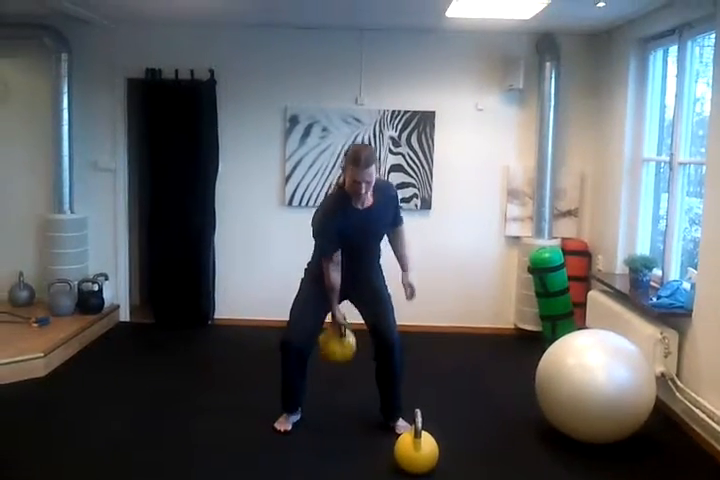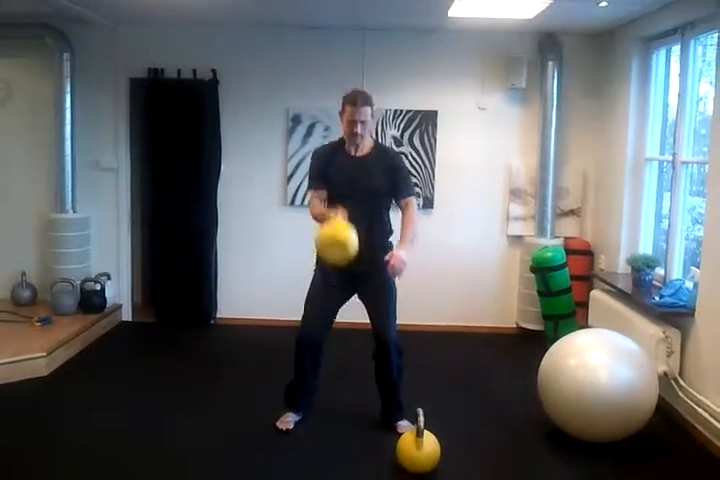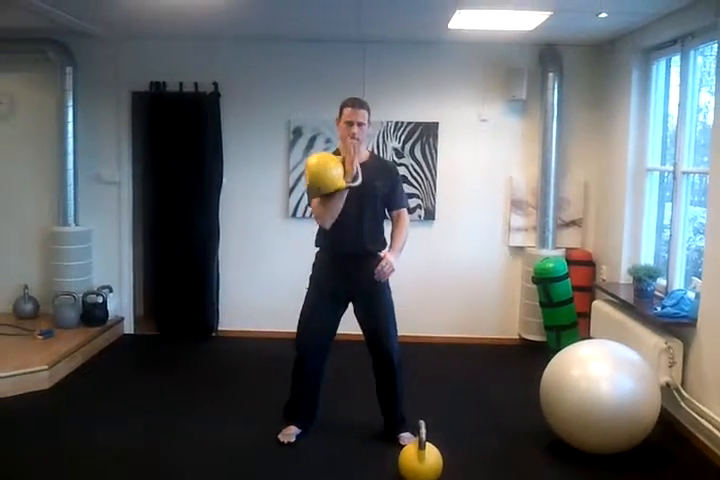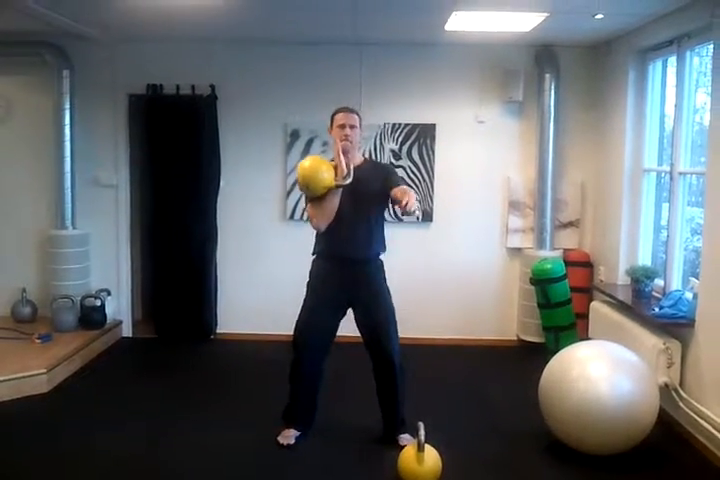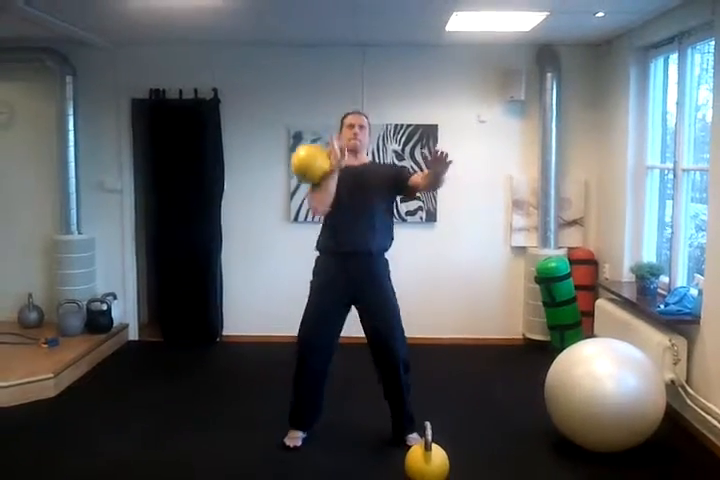
dt=0.4s
person 1, frame 1
left shoulder: (388, 193)
right shoulder: (328, 211)
left elbow: (396, 230)
right elbow: (332, 266)
left wrist: (405, 271)
right wrist: (335, 308)
left hip: (368, 272)
right hip: (325, 275)
left knee: (389, 340)
right knee: (294, 341)
left ankle: (393, 414)
right ankle: (291, 409)
person 1, frame 2
left shoulder: (390, 160)
right shoulder: (324, 157)
left elbow: (409, 207)
right elbow: (314, 205)
left wrist: (403, 247)
right wrist: (328, 218)
left hip: (376, 259)
left knee: (387, 338)
right knee: (310, 333)
left ankle: (393, 413)
right ankle: (295, 406)
person 1, frame 3
left shoulder: (386, 169)
left elbow: (401, 217)
right elbow: (324, 219)
left wrist: (393, 252)
right wrist: (348, 180)
left hip: (370, 268)
right hip: (330, 266)
left knee: (386, 349)
right knee: (310, 346)
left ankle: (396, 425)
right ankle: (298, 419)
person 1, frame 4
left shoulder: (381, 172)
left elbow: (404, 194)
right elbow: (319, 221)
left wrist: (409, 201)
right wrist: (339, 180)
left hip: (368, 271)
right hip: (328, 269)
left knee: (388, 352)
right knee: (306, 348)
left ankle: (396, 427)
right ankle: (296, 421)
person 1, frame 5
left shoulder: (387, 173)
right shoulder: (329, 177)
left elbow: (427, 184)
right elbow: (318, 208)
left wrist: (436, 170)
right wrist: (333, 167)
left hip: (372, 269)
right hip: (332, 268)
left knee: (392, 350)
right knee: (311, 348)
left ankle: (405, 427)
right ankle: (300, 424)
